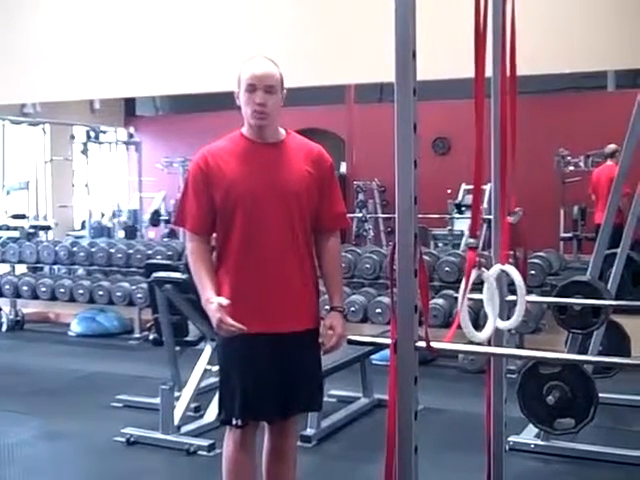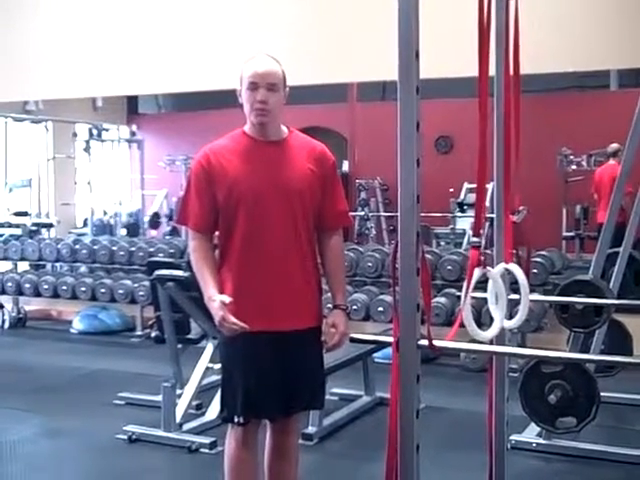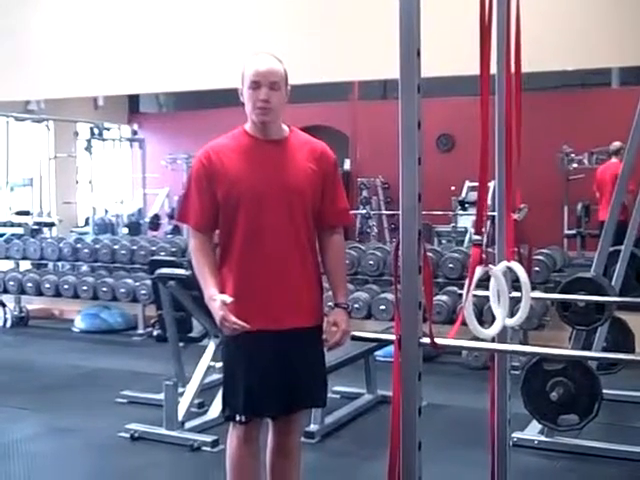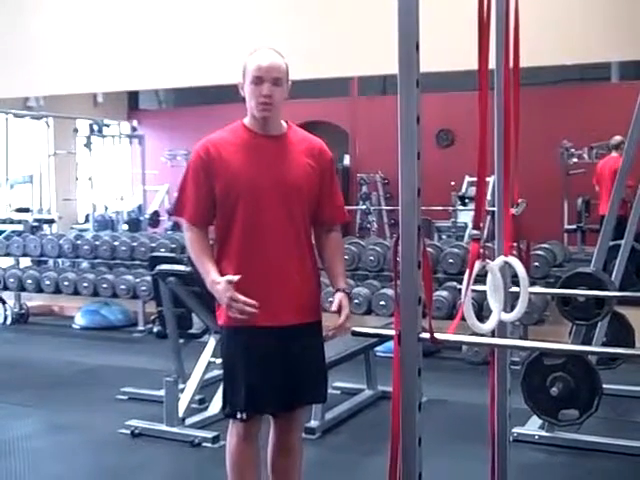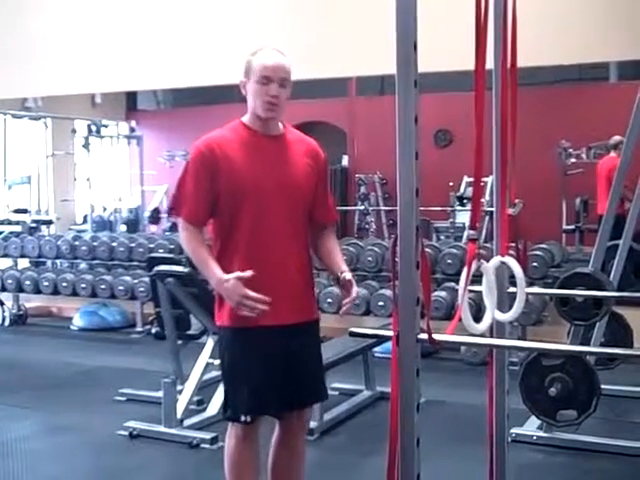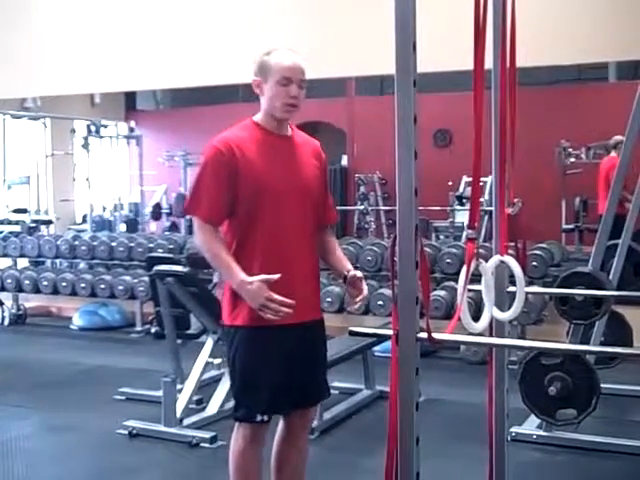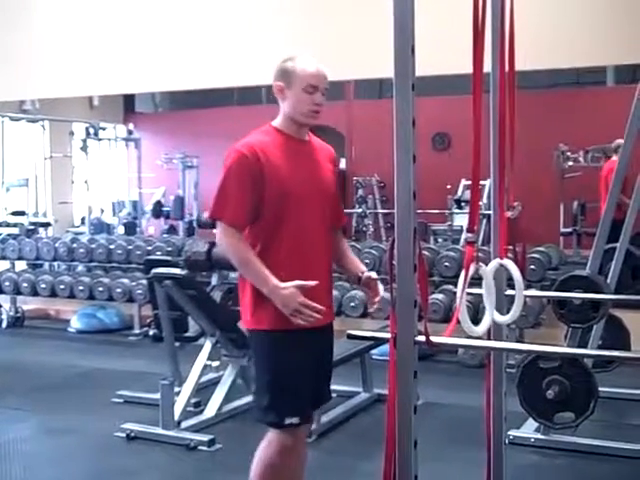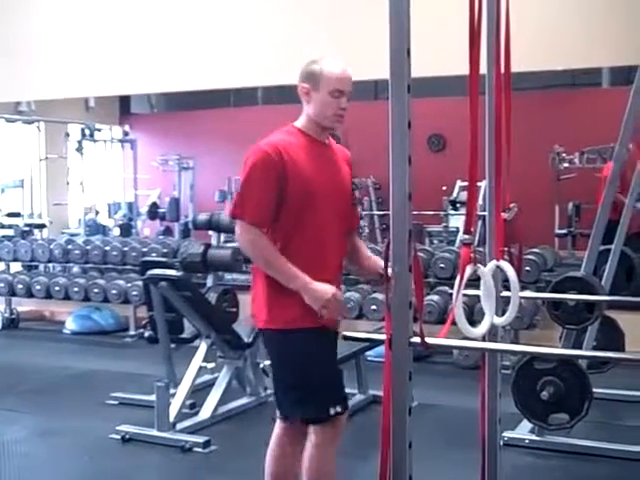
dt=0.3s
person 1, frame 1
left shoulder: (315, 159)
right shoulder: (210, 162)
left elbow: (328, 239)
right elbow: (196, 240)
left wrist: (336, 308)
right wrist: (209, 298)
left hip: (299, 320)
right hip: (241, 322)
left knee: (286, 424)
right knee: (241, 428)
person 1, frame 2
left shoulder: (317, 157)
right shoulder: (212, 160)
left elbow: (331, 237)
right elbow: (198, 238)
left wrist: (339, 306)
right wrist: (212, 296)
left hip: (301, 318)
right hip: (243, 320)
left knee: (288, 422)
right knee: (243, 425)
person 1, frame 3
left shoulder: (318, 156)
right shoulder: (213, 159)
left elbow: (331, 235)
right elbow: (199, 236)
left wrist: (340, 303)
right wrist: (212, 295)
left hip: (303, 317)
right hip: (245, 319)
left knee: (290, 421)
right knee: (245, 424)
person 1, frame 4
left shoulder: (315, 152)
right shoulder: (212, 152)
left elbow: (329, 230)
right elbow: (193, 228)
left wrist: (340, 287)
right wrist: (214, 280)
left hip: (302, 313)
right hip: (244, 315)
left knee: (292, 419)
right knee: (245, 421)
person 1, frame 5
left shoulder: (310, 152)
right shoulder: (212, 150)
left elbow: (321, 227)
right elbow: (188, 228)
left wrist: (340, 271)
right wrist: (219, 279)
left hip: (300, 312)
right hip: (244, 315)
left knee: (297, 417)
right knee: (244, 423)
person 1, frame 6
left shoulder: (312, 151)
right shoulder: (227, 149)
right elbow: (204, 229)
left wrist: (346, 271)
right wrist: (241, 282)
left hip: (306, 311)
right hip: (255, 315)
left knee: (301, 416)
right knee: (252, 423)
person 1, frame 7
left shoulder: (326, 155)
right shoulder: (250, 153)
right elbow: (228, 236)
left wrist: (360, 273)
right wrist: (276, 290)
left hip: (316, 313)
right hip: (274, 316)
left knee: (298, 425)
right knee: (286, 427)
person 1, frame 8
left shoulder: (341, 158)
right shoulder: (272, 153)
right elbow: (248, 235)
left wrist: (380, 270)
right wrist: (306, 286)
left hip: (320, 313)
right hip: (288, 314)
left knee: (295, 420)
right knee: (328, 420)
